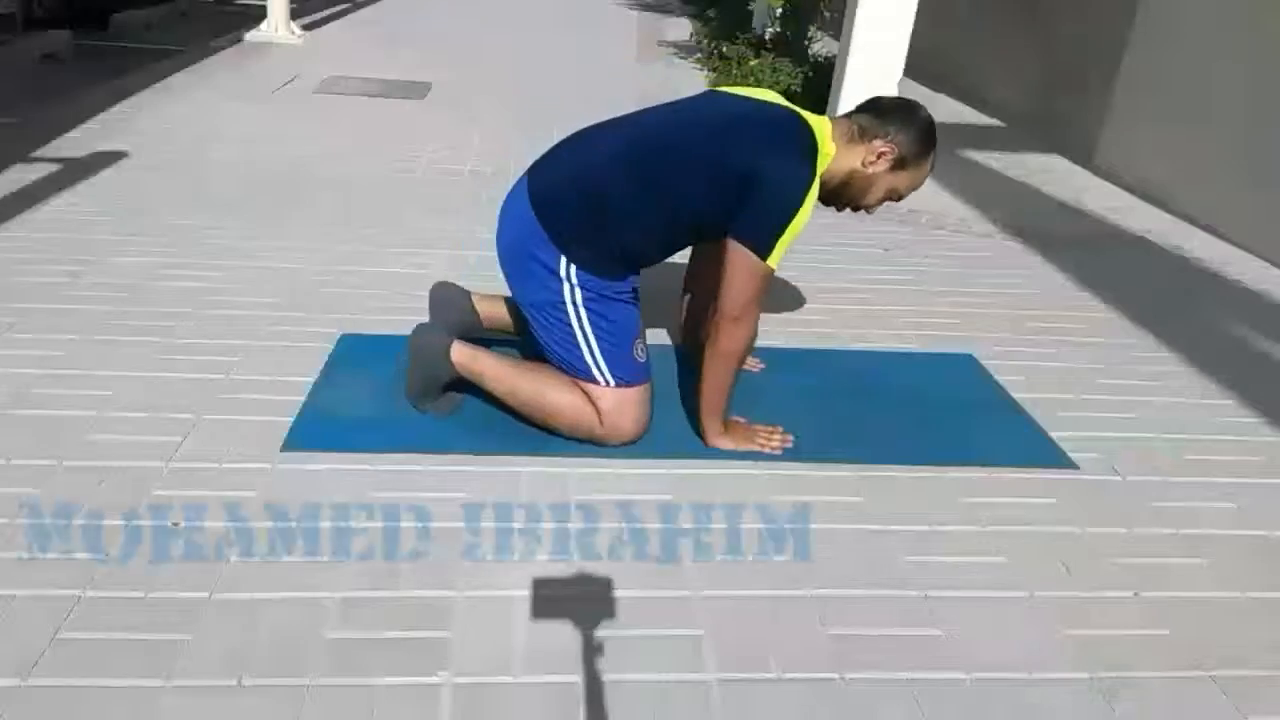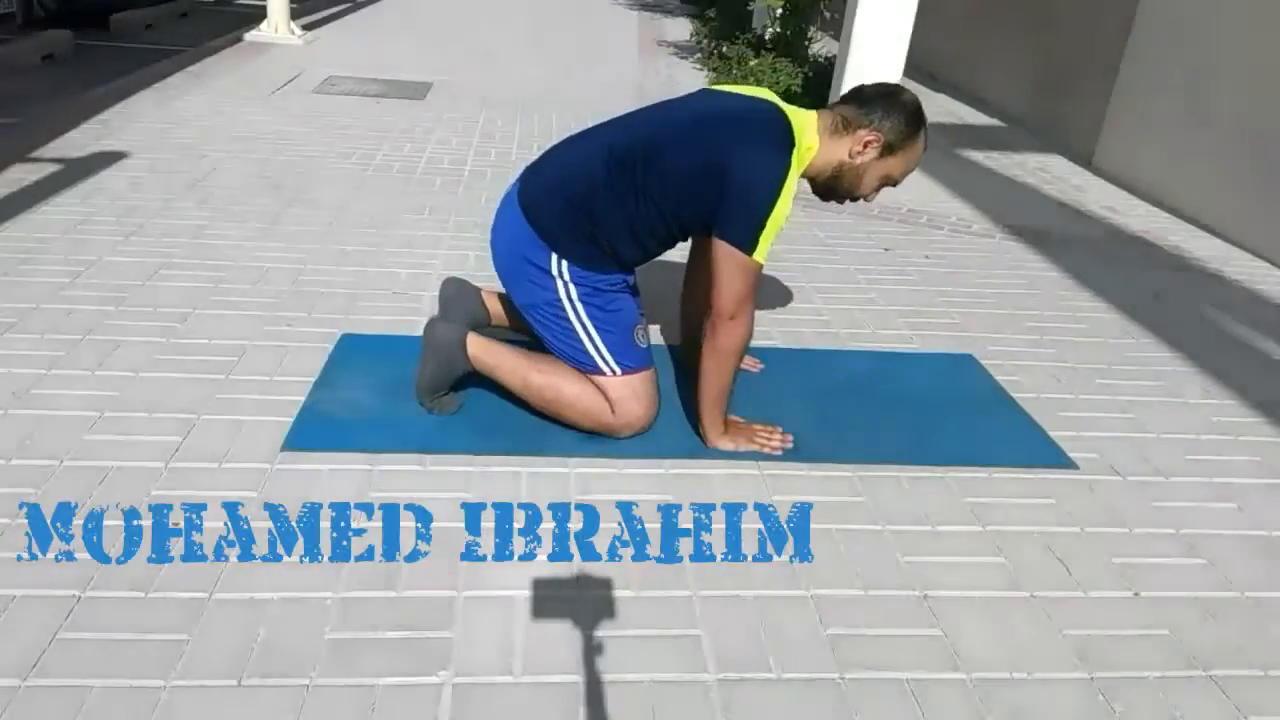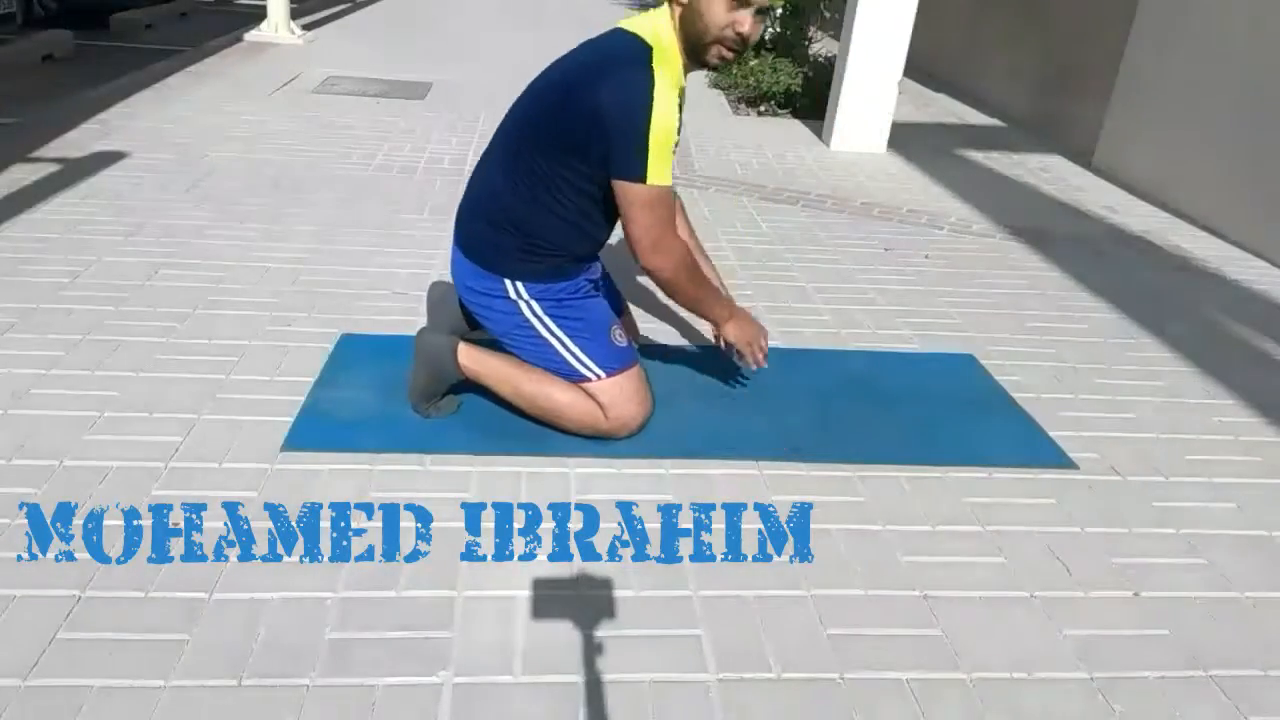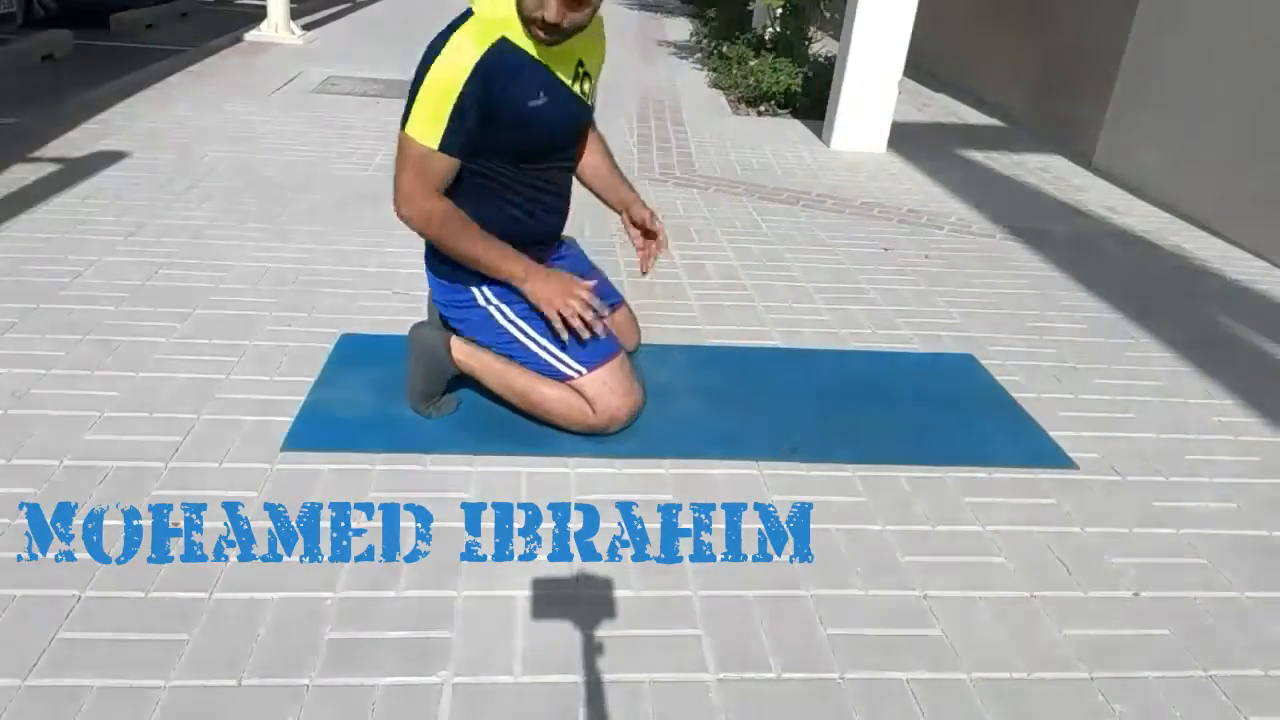
dt=0.5s
person 1, frame 1
left shoulder: (782, 128)
right shoulder: (788, 174)
left elbow: (709, 246)
right elbow: (734, 314)
left wrist: (696, 343)
right wrist: (715, 427)
left hip: (547, 207)
right hip: (562, 242)
right knee: (619, 419)
left ankle: (467, 308)
right ankle: (452, 355)
person 1, frame 2
left shoulder: (768, 125)
right shoulder: (765, 167)
left elbow: (707, 249)
right elbow: (730, 313)
left wrist: (695, 346)
right wrist: (715, 427)
left hip: (543, 216)
right hip: (552, 246)
right knee: (629, 408)
left ankle: (477, 305)
right ankle: (466, 347)
person 1, frame 3
left shoulder: (653, 53)
right shoulder: (641, 79)
left elbow: (658, 196)
right elbow: (656, 252)
left wrist: (708, 286)
right wrist: (725, 315)
left hip: (545, 247)
right hip: (512, 269)
left knee: (622, 341)
right knee: (625, 410)
left ankle: (476, 311)
right ankle: (461, 357)
person 1, frame 4
right shoulder: (467, 56)
right elbow: (415, 200)
left wrist: (629, 204)
right wrist: (530, 278)
left hip: (542, 249)
right hip: (481, 274)
left knee: (624, 335)
right knee: (616, 403)
left ankle: (464, 323)
right ankle: (455, 349)
